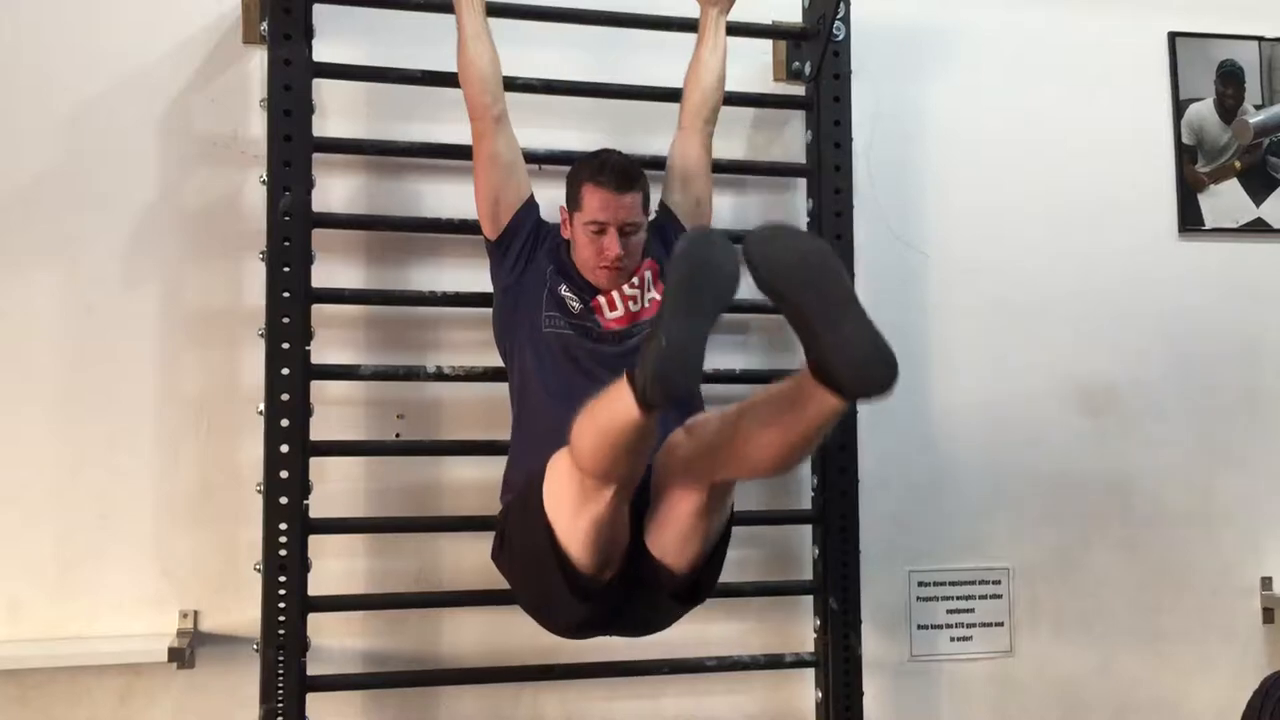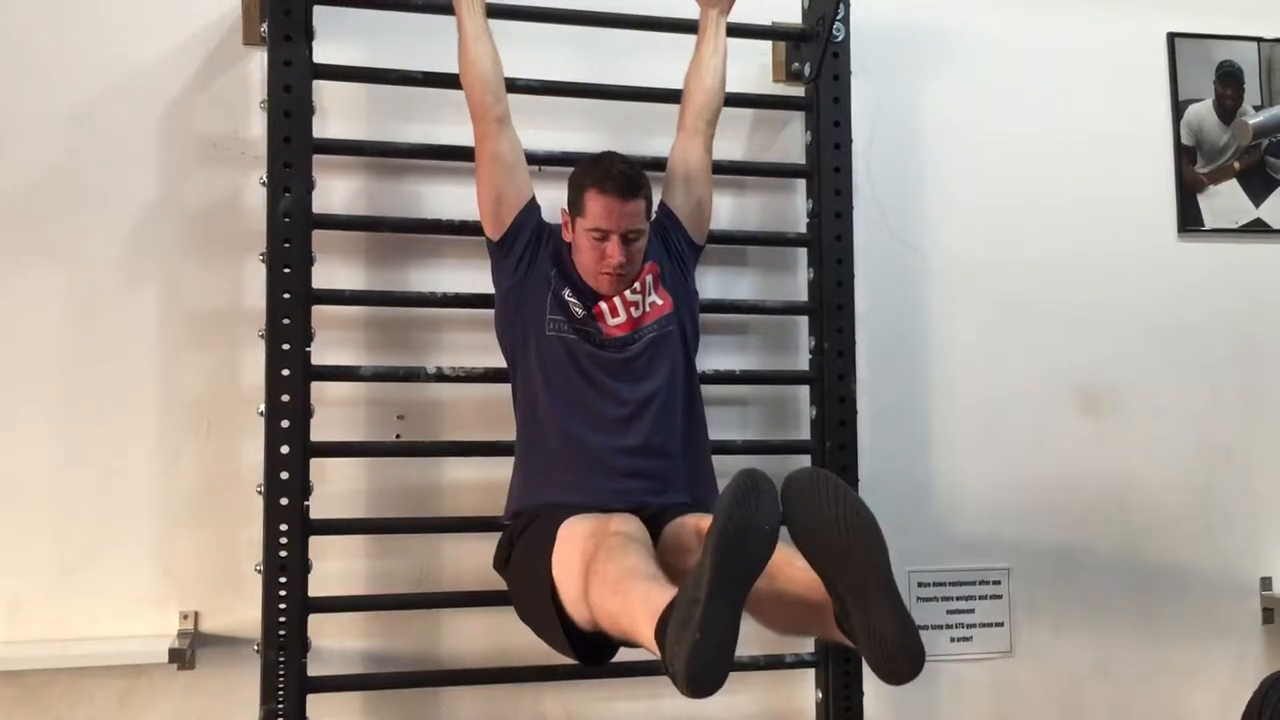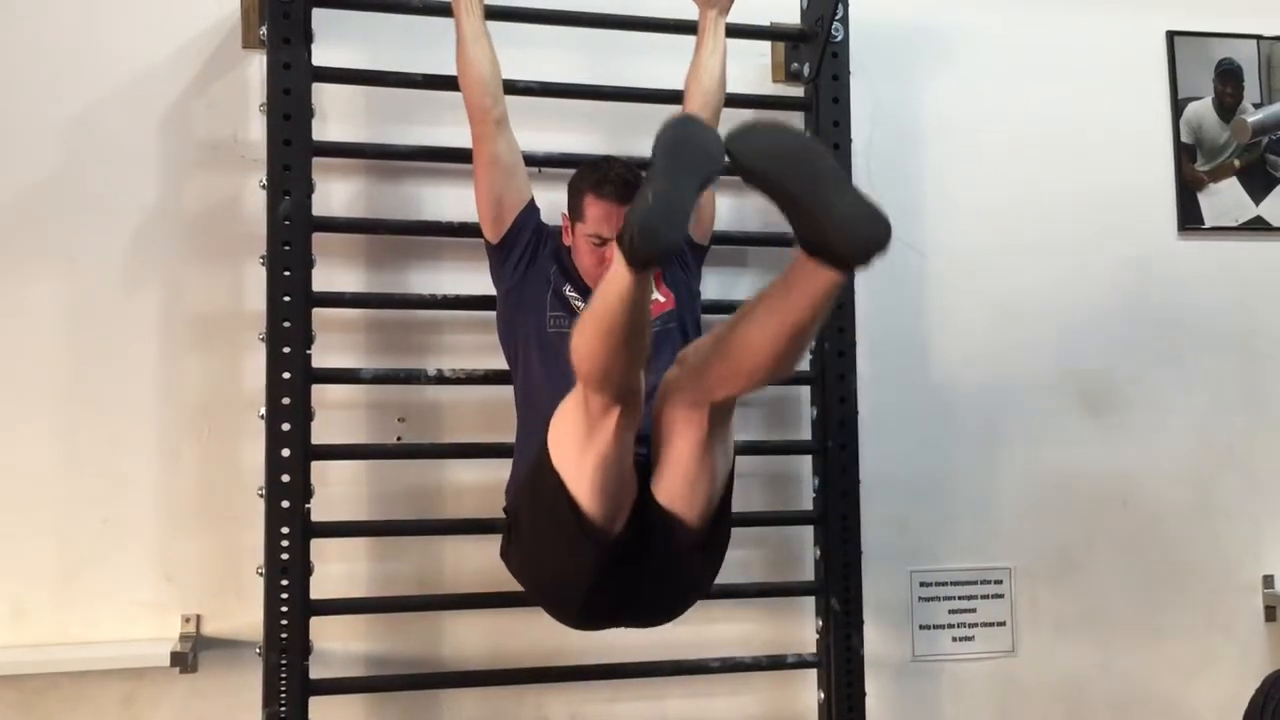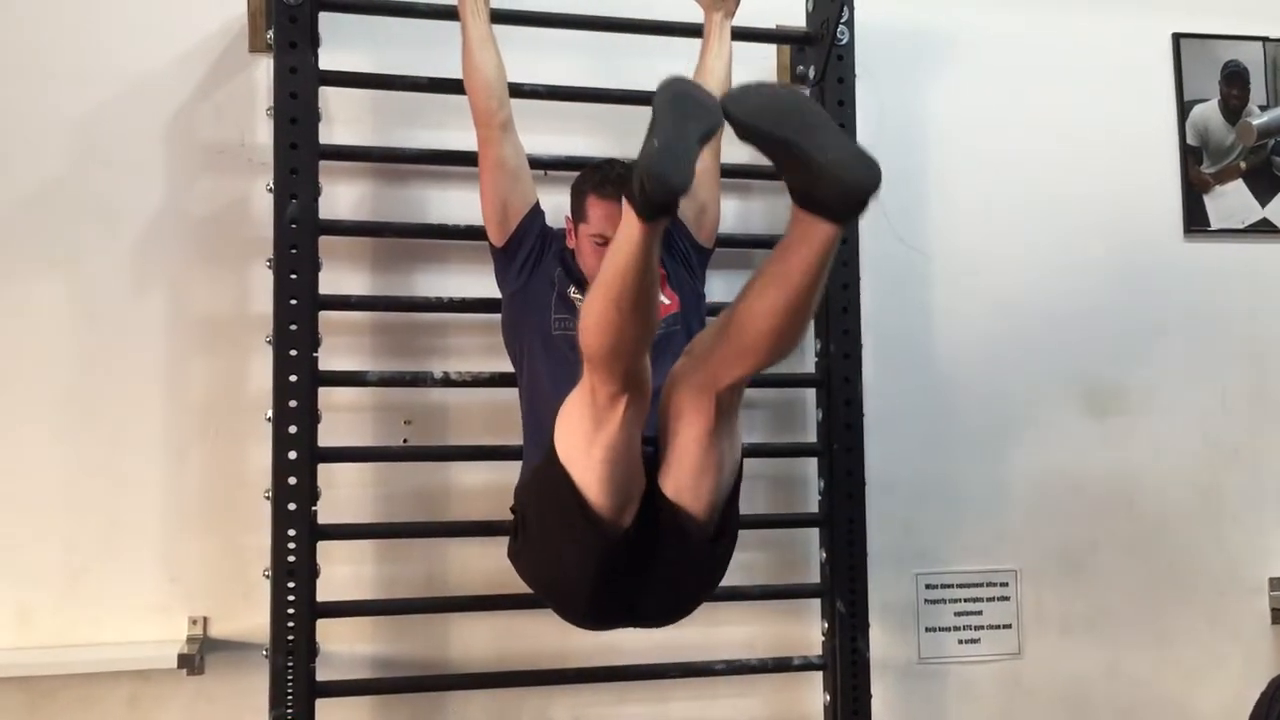
dt=1s
person 1, frame 1
left shoulder: (665, 265)
right shoulder: (529, 268)
left elbow: (696, 126)
right elbow: (489, 120)
left hip: (663, 562)
right hip: (563, 559)
left knee: (699, 445)
right knee: (603, 450)
left ankle: (837, 375)
right ankle: (656, 377)
person 1, frame 2
left shoulder: (669, 265)
right shoulder: (530, 269)
left elbow: (695, 132)
right elbow: (492, 123)
left hip: (670, 527)
right hip: (560, 538)
left knee: (713, 543)
right knee: (615, 542)
left ankle: (852, 611)
right ankle: (683, 627)
person 1, frame 3
left shoulder: (672, 265)
right shoulder: (531, 269)
left elbow: (700, 131)
right elbow: (489, 124)
left hip: (669, 553)
right hip: (569, 550)
left knee: (695, 380)
right knee: (611, 380)
left ankle: (827, 253)
right ankle: (647, 249)
person 1, frame 4
left shoulder: (677, 266)
right shoulder: (534, 271)
left elbow: (709, 137)
right elbow: (494, 127)
left hip: (677, 552)
right hip: (578, 550)
left knee: (704, 375)
right knee: (616, 371)
left ankle: (823, 205)
